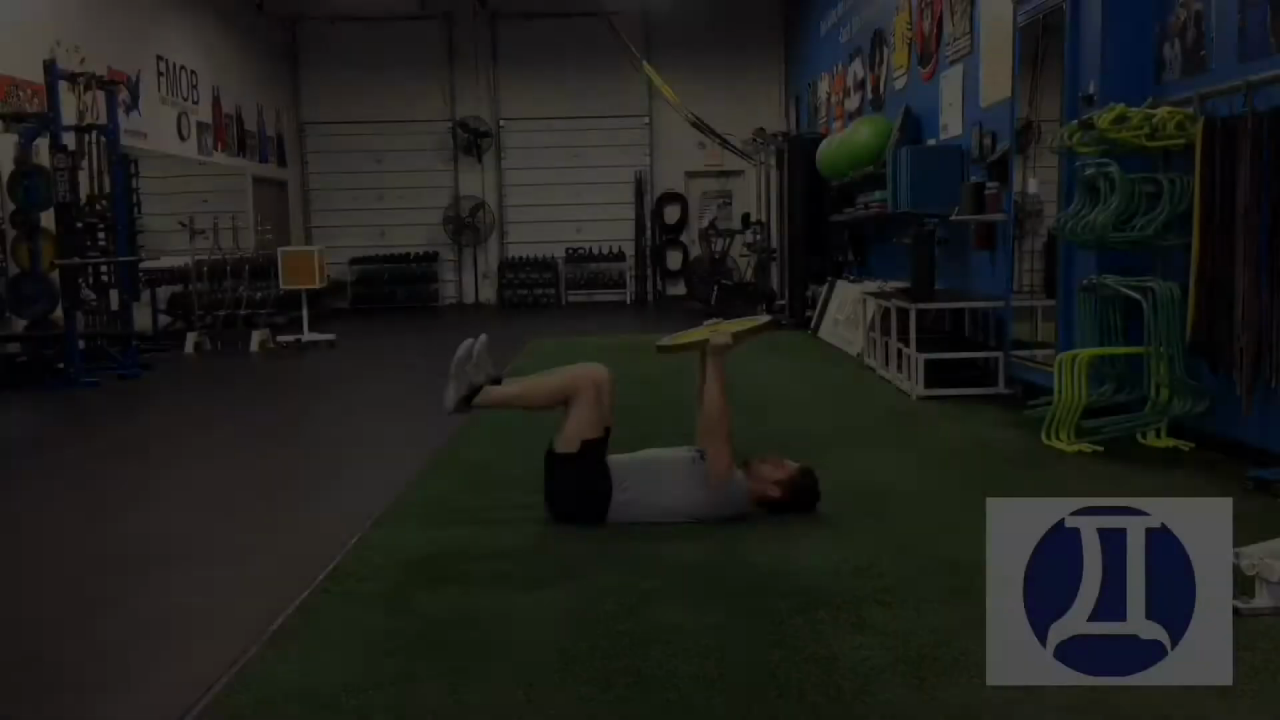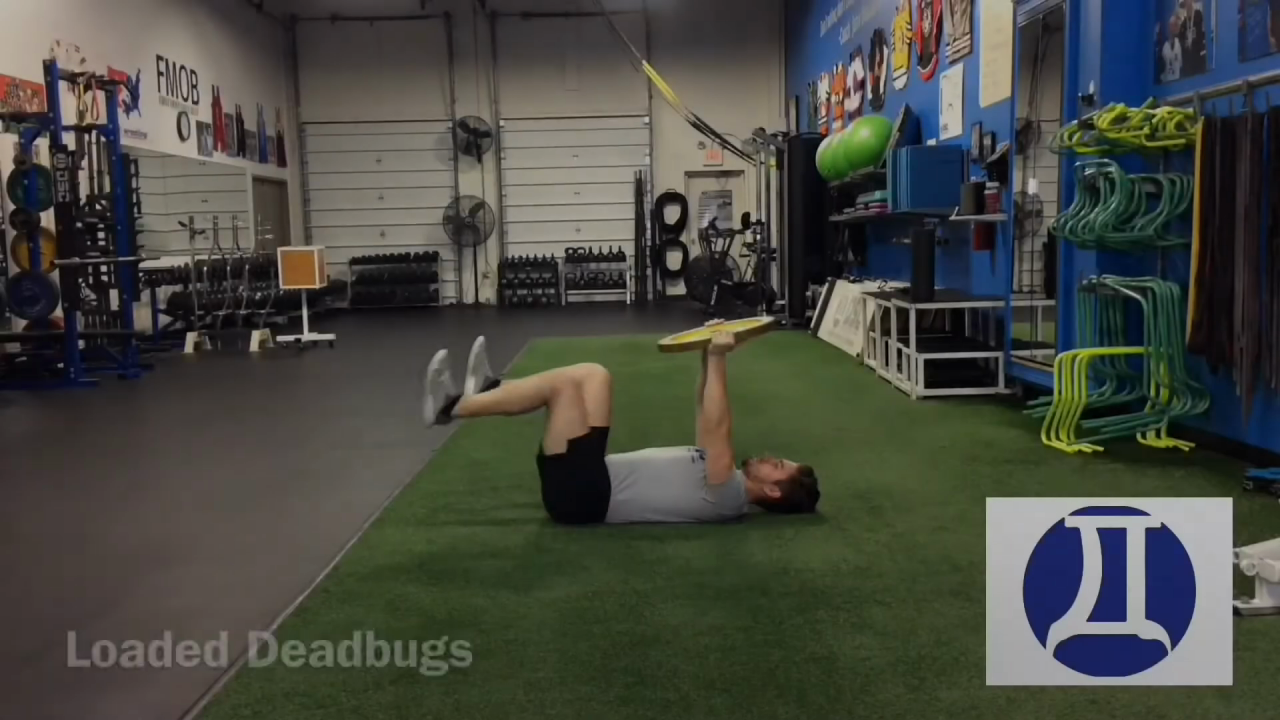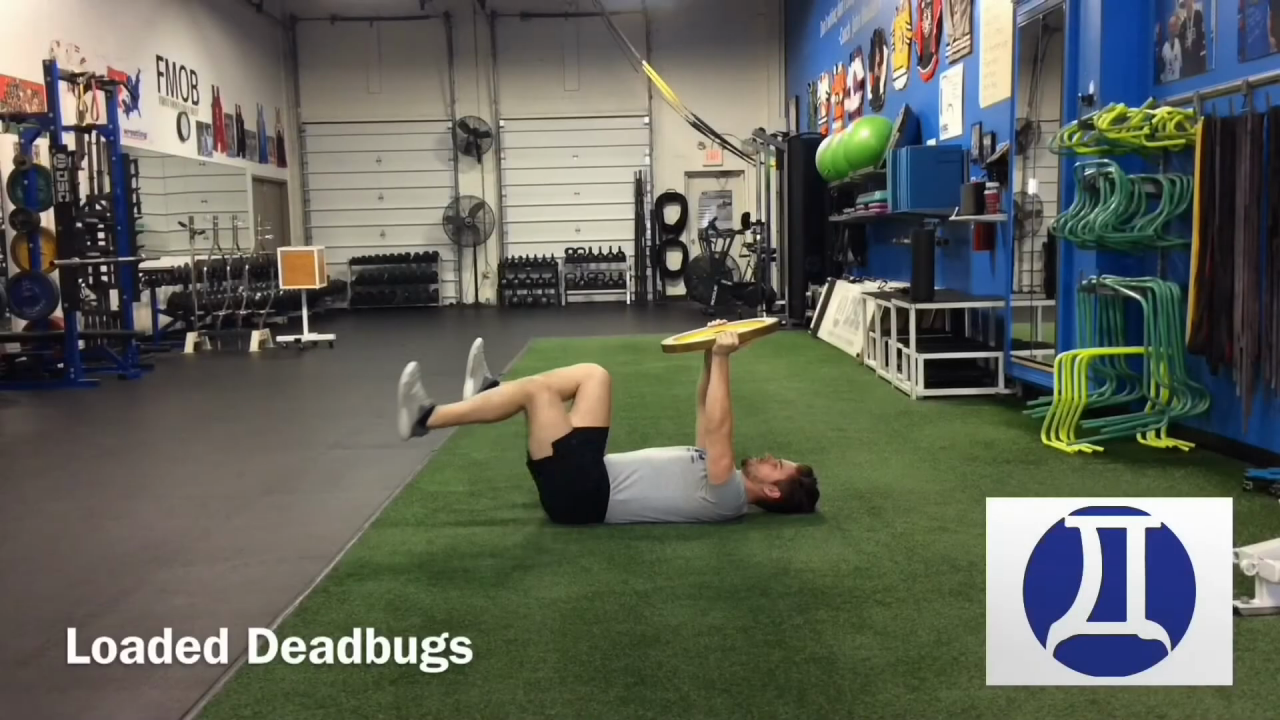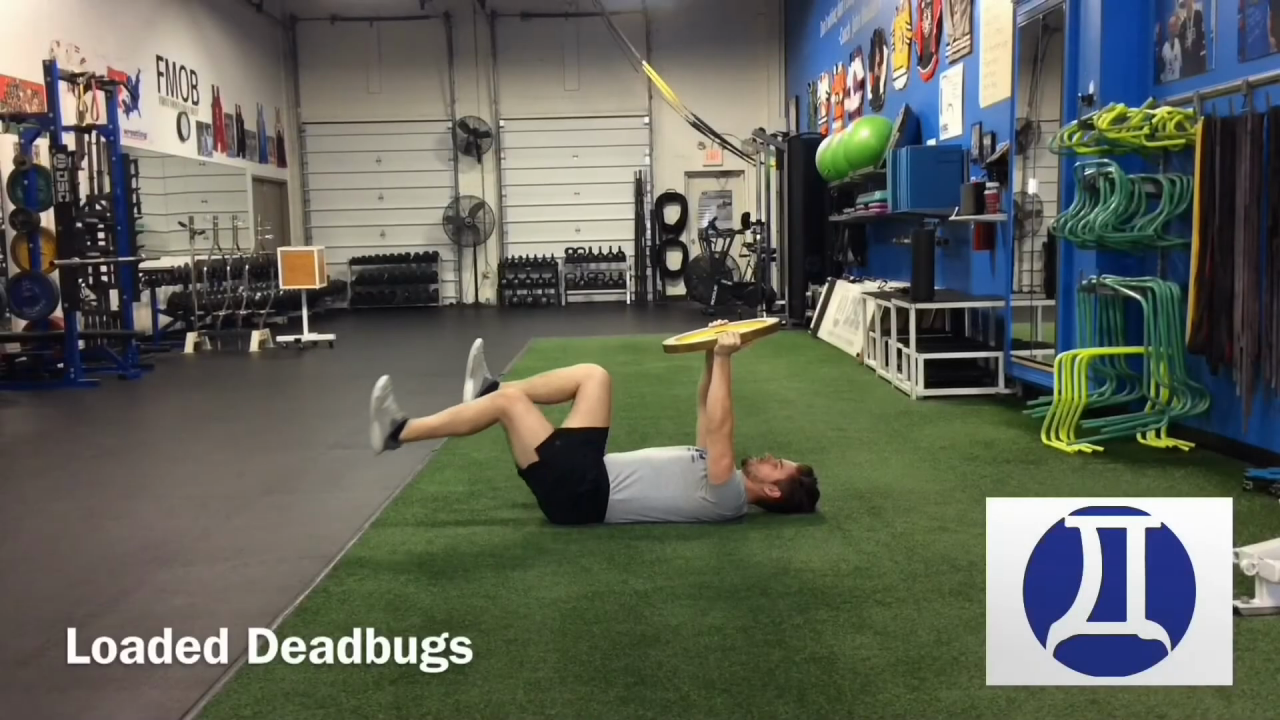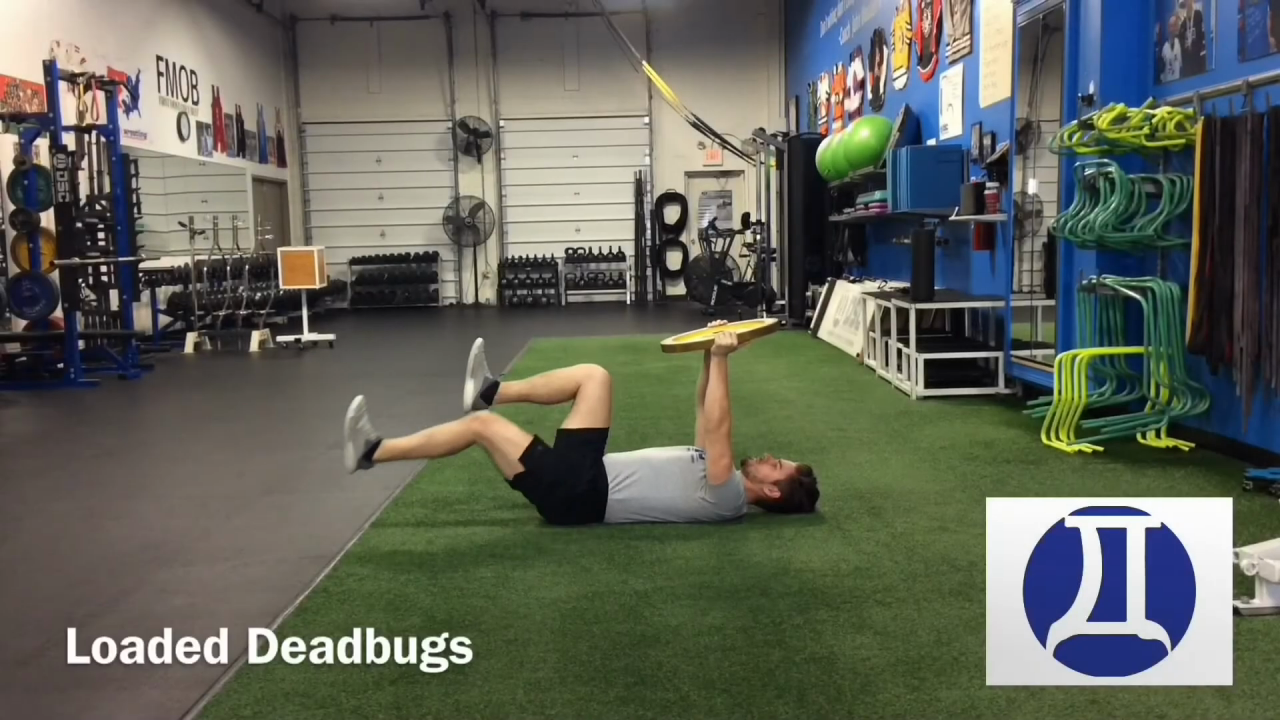
dt=0.2s
person 1, frame 1
left shoulder: (730, 495)
right shoulder: (726, 479)
left elbow: (716, 429)
right elbow: (709, 421)
left wrist: (716, 360)
right wrist: (706, 359)
left hip: (583, 495)
right hip: (596, 482)
left knee: (587, 381)
right knee: (595, 376)
left ankle: (473, 396)
right ankle: (489, 388)
person 1, frame 2
left shoulder: (727, 497)
right shoulder: (724, 482)
left elbow: (716, 430)
right elbow: (707, 417)
left wrist: (716, 359)
right wrist: (708, 360)
left hip: (583, 495)
right hip: (596, 478)
left knee: (564, 383)
right knee: (593, 376)
left ankle: (452, 406)
right ankle: (489, 391)
person 1, frame 3
left shoulder: (728, 497)
right shoulder: (725, 478)
left elbow: (718, 429)
right elbow: (707, 413)
left wrist: (720, 359)
right wrist: (709, 357)
left hip: (582, 496)
right hip: (593, 474)
left knee: (538, 390)
right knee: (592, 375)
left ankle: (426, 417)
right ankle: (491, 392)
person 1, frame 4
left shoulder: (728, 497)
right shoulder: (726, 481)
left elbow: (718, 429)
right elbow: (705, 412)
left wrist: (723, 360)
right wrist: (711, 357)
left hip: (581, 494)
right hip: (590, 472)
left knee: (509, 402)
right knee: (593, 375)
left ankle: (399, 431)
right ankle: (489, 390)
person 1, frame 5
left shoulder: (726, 497)
right shoulder: (723, 477)
left elbow: (717, 429)
right elbow: (705, 413)
left wrist: (720, 360)
right wrist: (709, 358)
left hip: (578, 495)
right hip: (589, 471)
left knee: (483, 423)
right knee: (594, 375)
left ankle: (373, 451)
right ankle: (492, 389)
